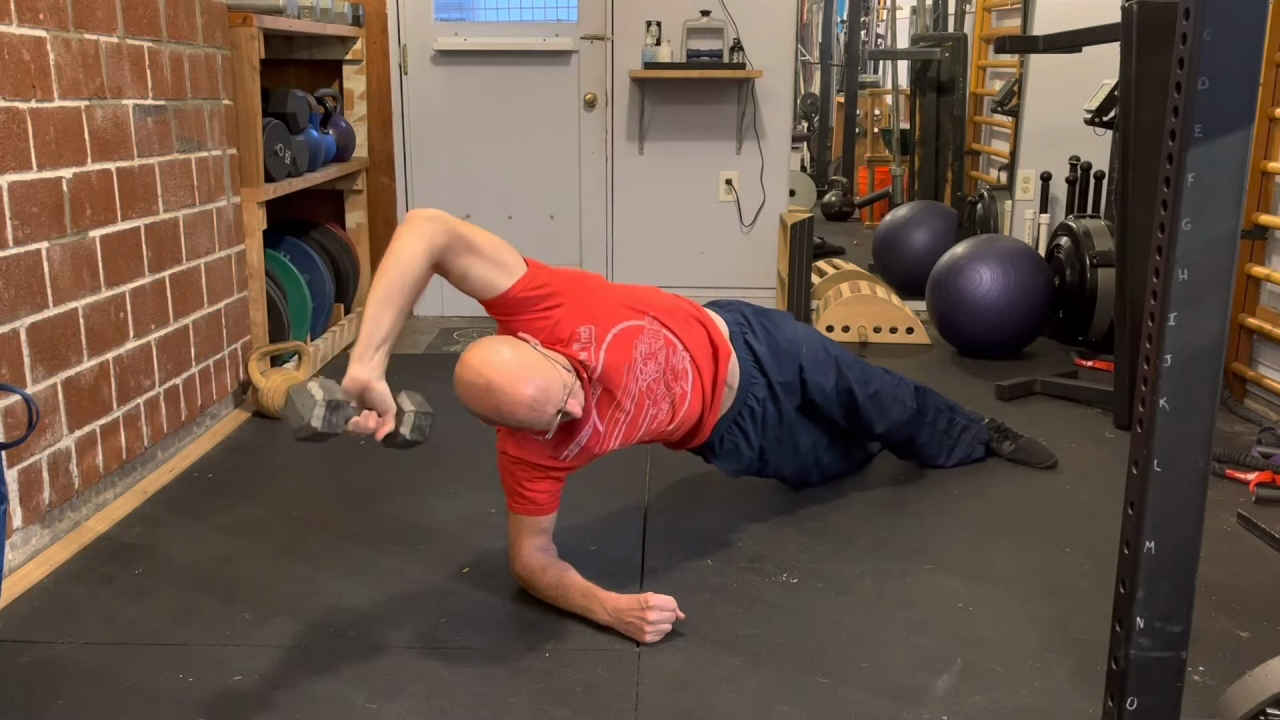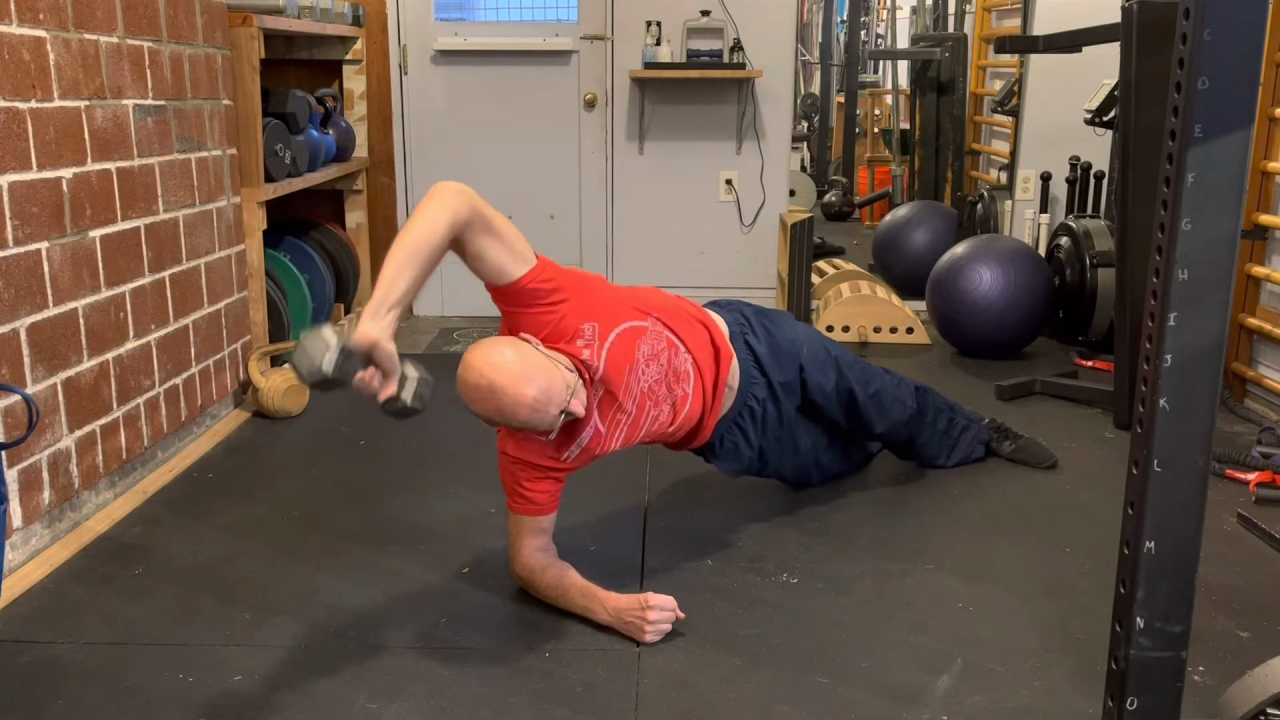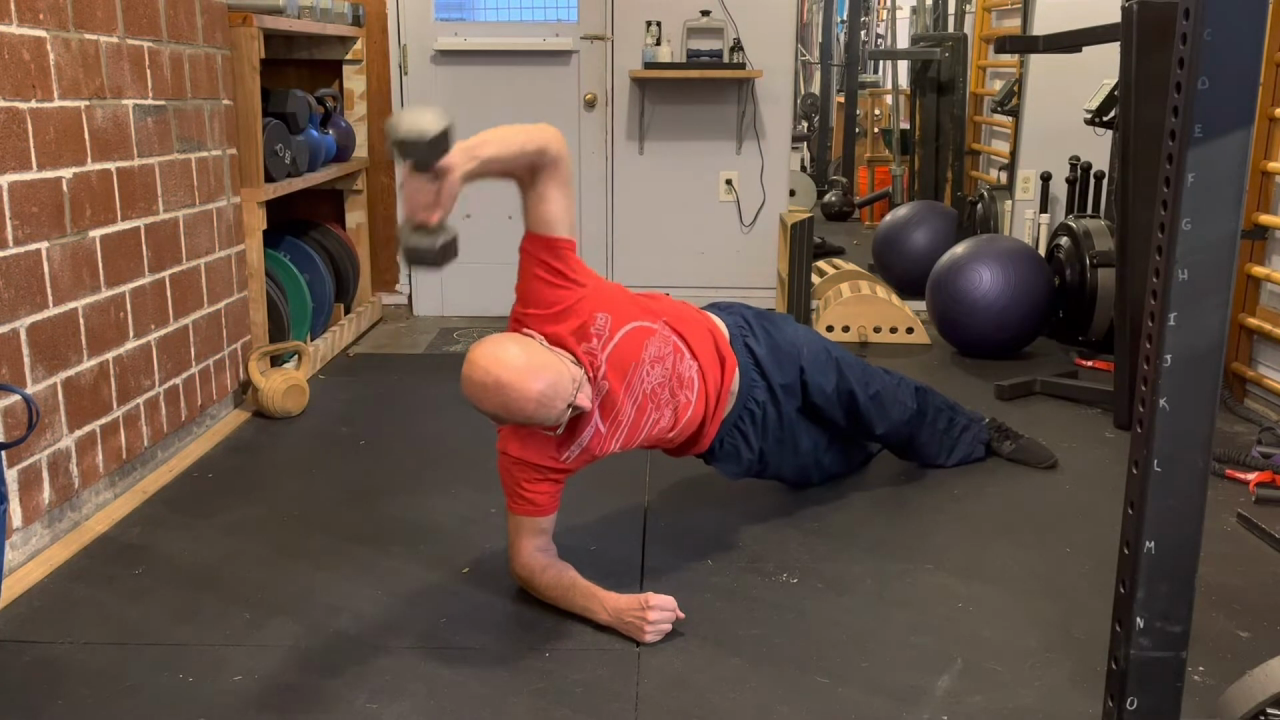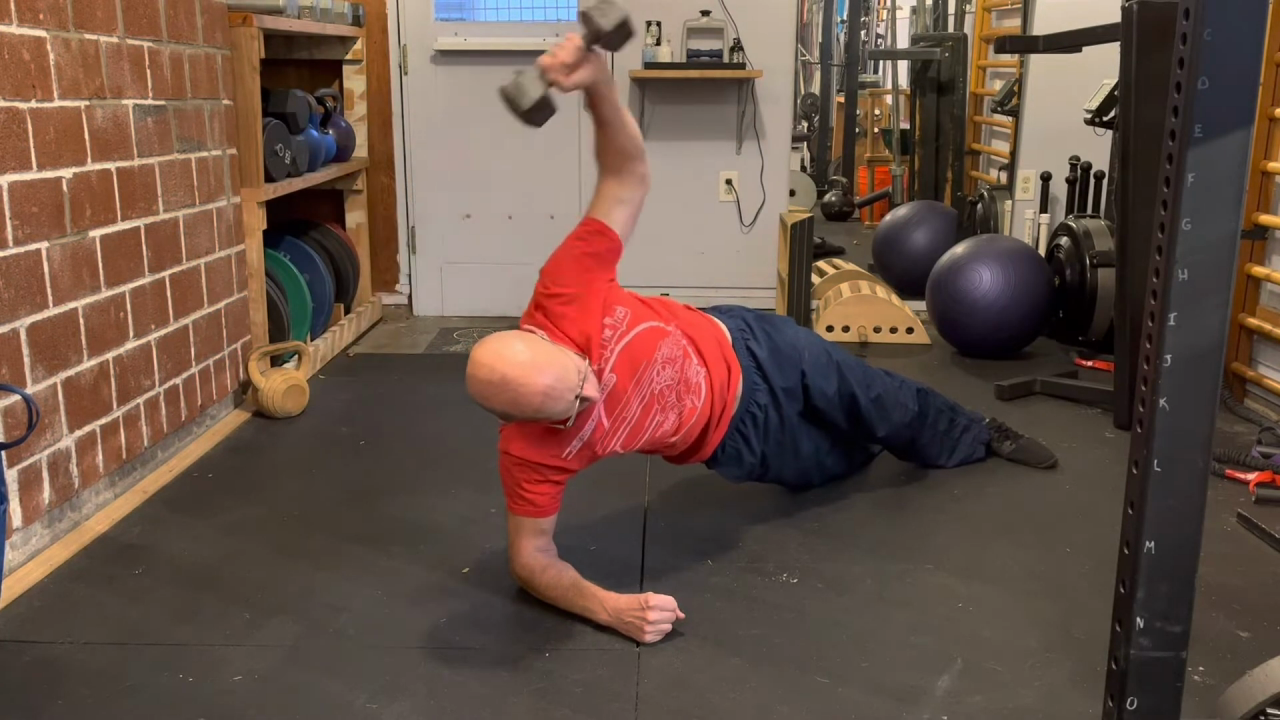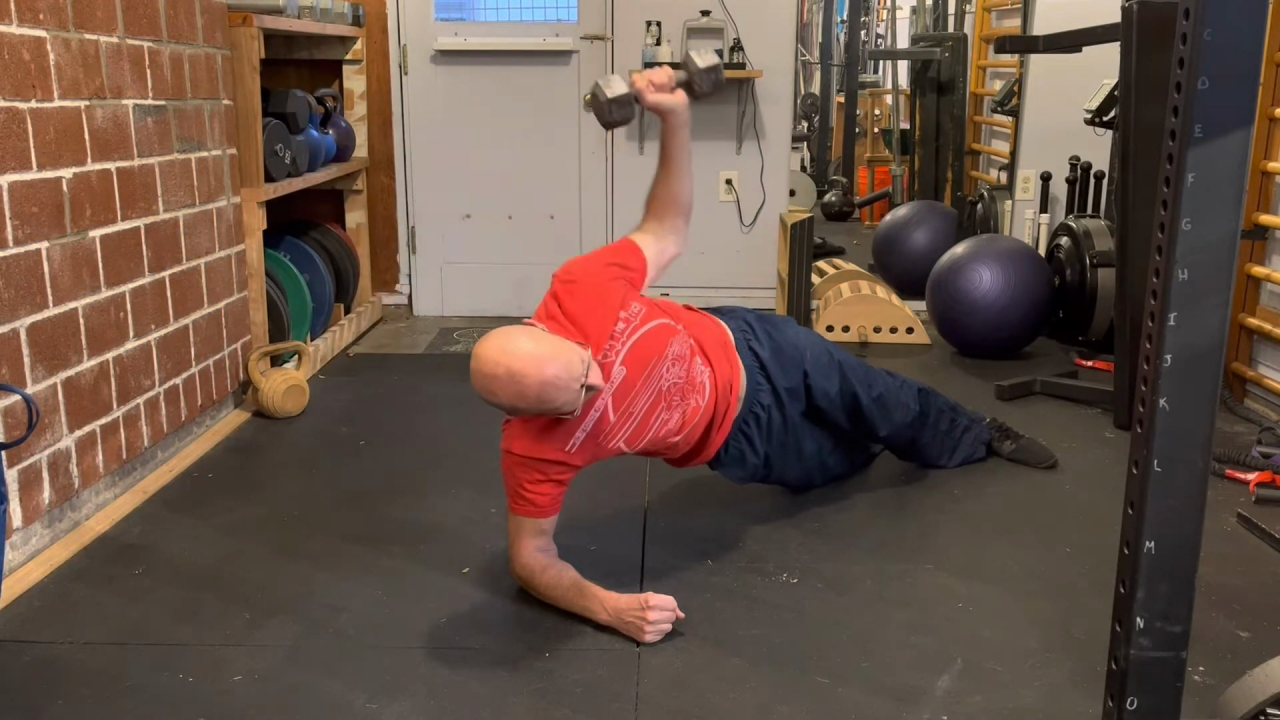
dt=0.3s
person 1, frame 1
left shoulder: (537, 307)
right shoulder: (529, 449)
left elbow: (428, 230)
right elbow: (531, 558)
left wrist: (370, 356)
right wrist: (610, 608)
left hip: (741, 344)
right hip: (731, 432)
left knee: (886, 404)
right knee: (838, 460)
left ankle: (979, 434)
right ankle: (924, 446)
person 1, frame 2
left shoulder: (540, 313)
right shoulder: (529, 453)
left elbow: (460, 202)
right elbow: (531, 560)
left wrist: (383, 305)
right wrist: (610, 609)
left hip: (743, 346)
right hip: (729, 434)
left knee: (885, 406)
right knee: (839, 461)
left ankle: (980, 436)
right ankle: (945, 445)
person 1, frame 3
left shoulder: (551, 308)
right shoulder: (529, 450)
left elbow: (547, 149)
right elbow: (530, 558)
left wrist: (456, 161)
right wrist: (609, 608)
left hip: (743, 349)
right hip: (733, 437)
left knee: (890, 408)
right knee: (842, 460)
left ankle: (981, 436)
person 1, frame 4
left shoulder: (563, 303)
right shoulder: (531, 451)
left elbow: (628, 176)
right elbow: (531, 557)
left wrist: (599, 83)
right wrist: (609, 608)
left hip: (745, 350)
right hip: (735, 440)
left knee: (893, 411)
right knee: (840, 461)
left ankle: (982, 436)
person 1, frame 5
left shoulder: (578, 295)
right shoulder: (533, 447)
left elbow: (666, 232)
right elbow: (531, 556)
left wrist: (674, 116)
right wrist: (609, 607)
left hip: (746, 351)
right hip: (737, 443)
left knee: (894, 409)
right knee: (840, 459)
left ankle: (981, 435)
